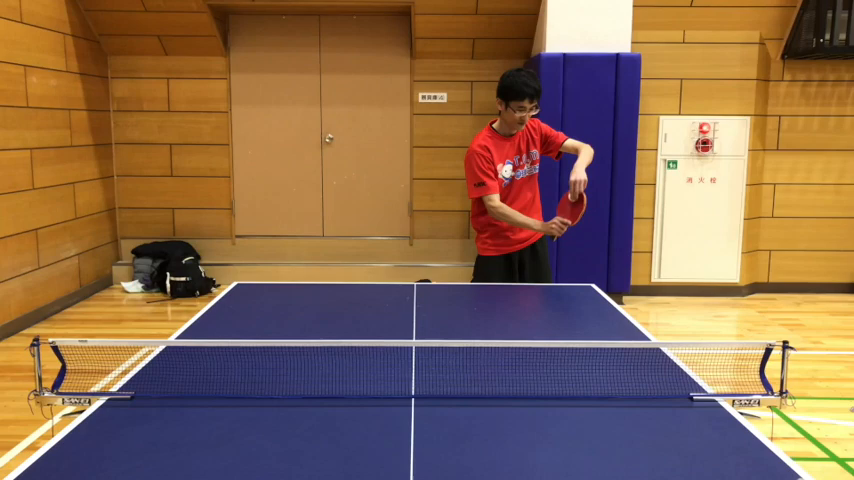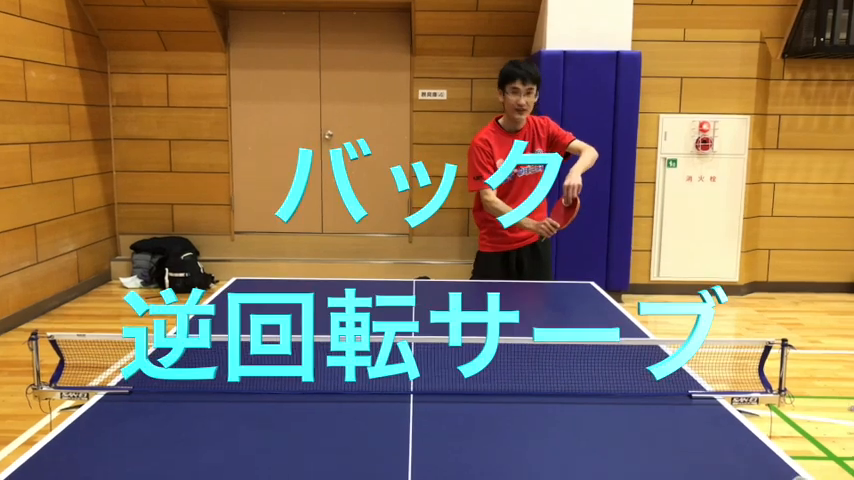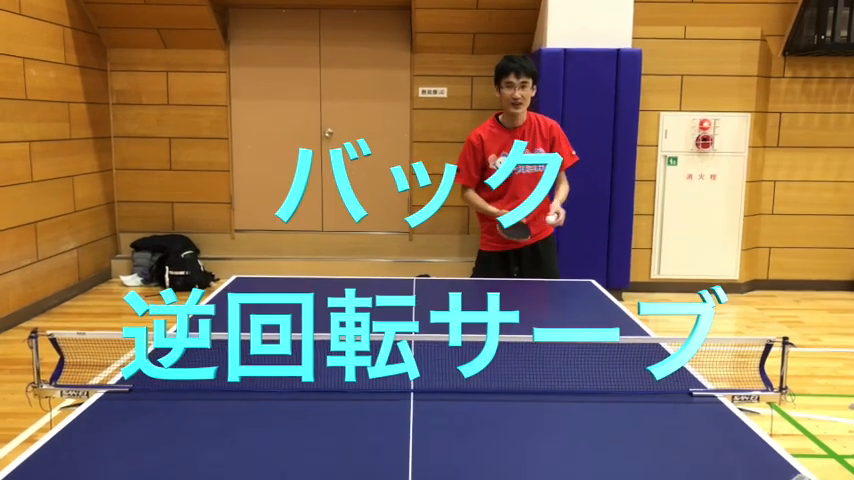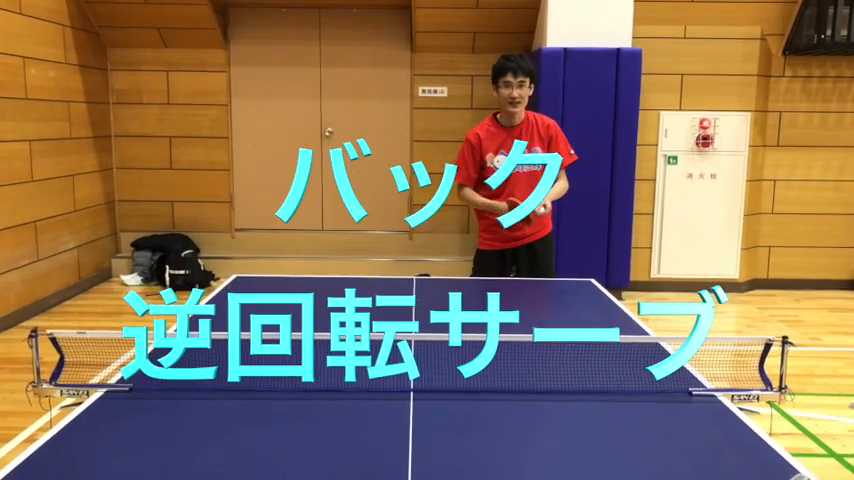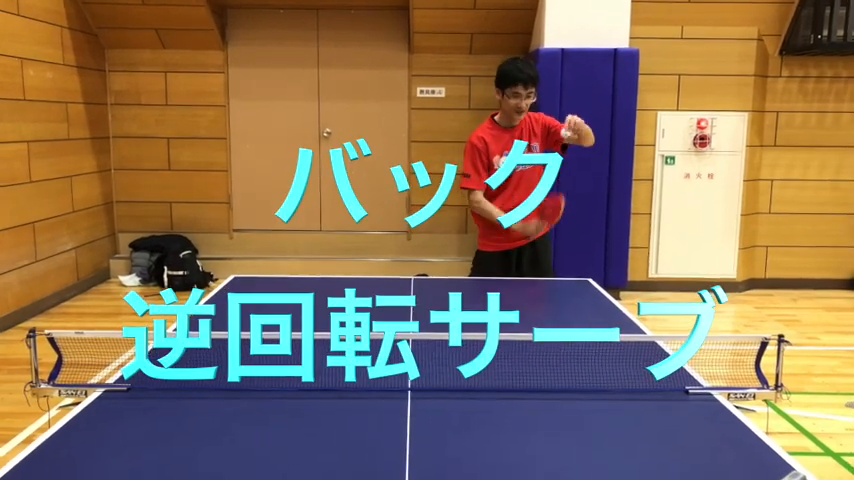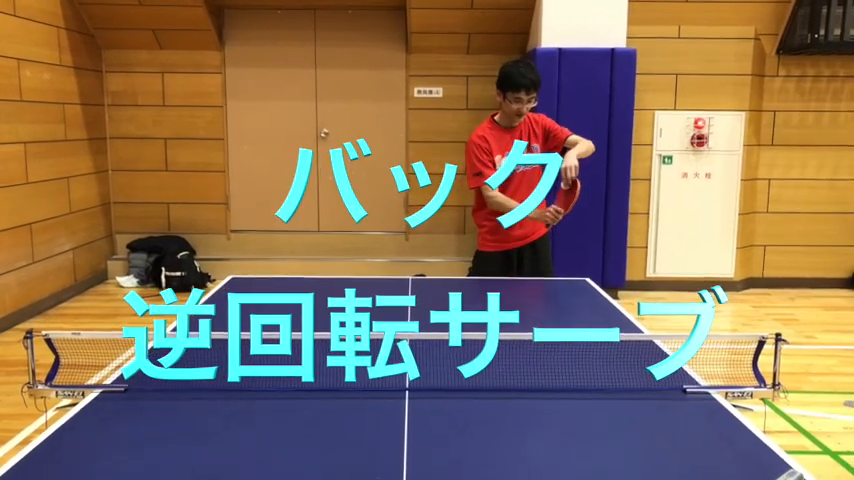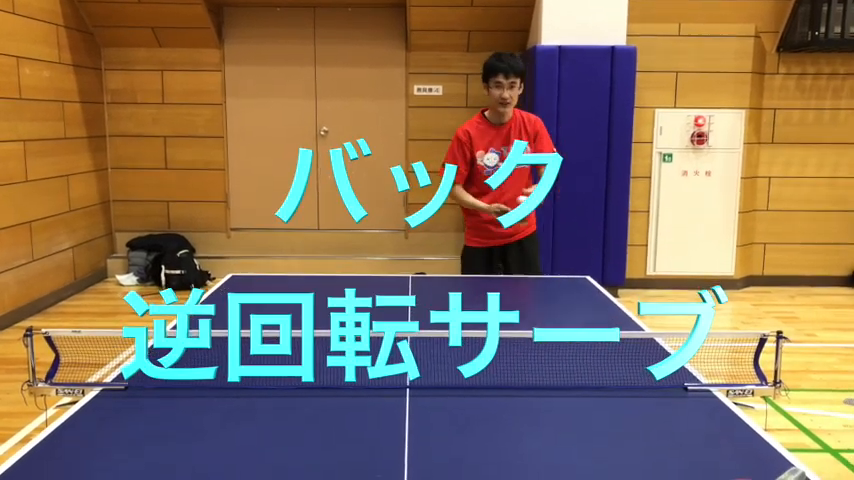
dt=0.5s
person 1, frame 1
left shoulder: (535, 130)
right shoulder: (481, 149)
left elbow: (585, 149)
right elbow: (493, 206)
left wrist: (579, 168)
right wrist: (541, 226)
left hip: (533, 241)
right hip: (495, 247)
person 1, frame 2
left shoulder: (544, 128)
right shoulder: (483, 142)
left elbow: (590, 152)
right elbow: (489, 200)
left wrist: (575, 172)
right wrist: (532, 225)
left hip: (537, 241)
right hip: (496, 244)
person 1, frame 3
left shoulder: (550, 130)
right shoulder: (480, 138)
left elbow: (561, 181)
right elbow: (467, 191)
left wrist: (557, 203)
right wrist: (496, 214)
left hip: (540, 238)
right hip: (496, 241)
person 1, frame 4
left shoulder: (547, 128)
right shoulder: (478, 137)
left elbow: (562, 180)
right elbow: (464, 190)
left wrist: (548, 198)
right wrist: (495, 207)
left hip: (537, 236)
right hip: (493, 239)
person 1, frame 5
left shoulder: (539, 124)
right shoulder: (480, 140)
left elbow: (588, 140)
right elbow: (476, 201)
left wrist: (578, 126)
right wrist: (518, 225)
left hip: (537, 236)
right hip: (495, 242)
person 1, frame 6
left shoulder: (539, 125)
right shoulder: (480, 139)
left elbow: (588, 145)
right elbow: (491, 197)
left wrist: (572, 153)
right wrist: (536, 214)
left hip: (535, 237)
right hip: (495, 242)
person 1, frame 7
left shoulder: (533, 125)
right shoulder: (467, 134)
right elbow: (454, 188)
right wrist: (487, 208)
left hip: (523, 235)
right hip: (480, 238)
